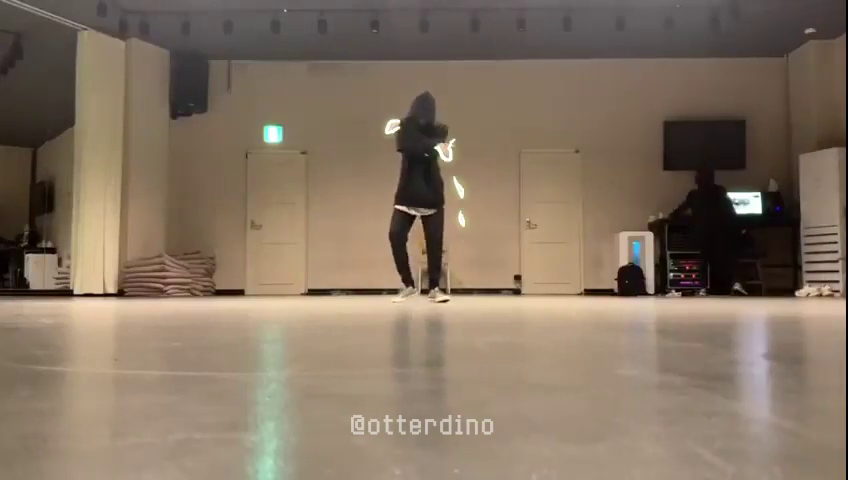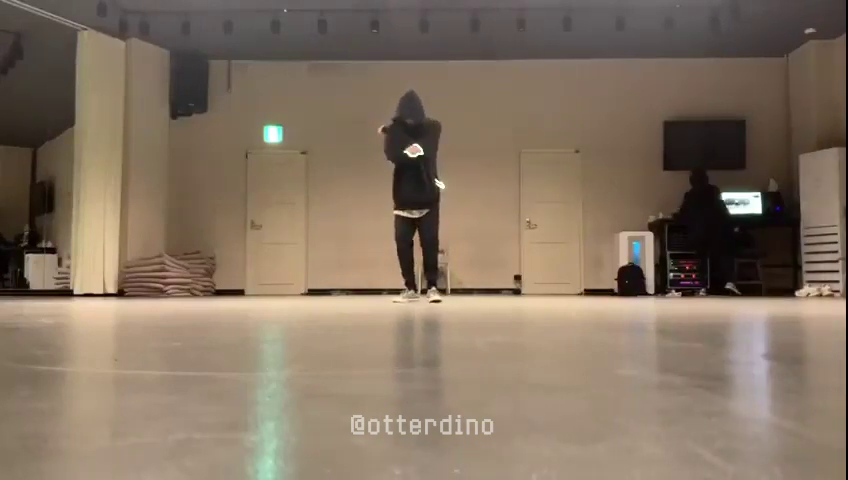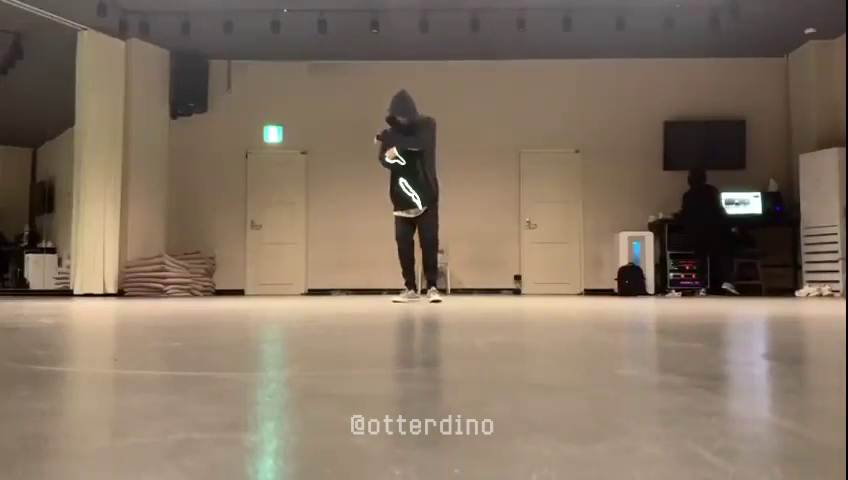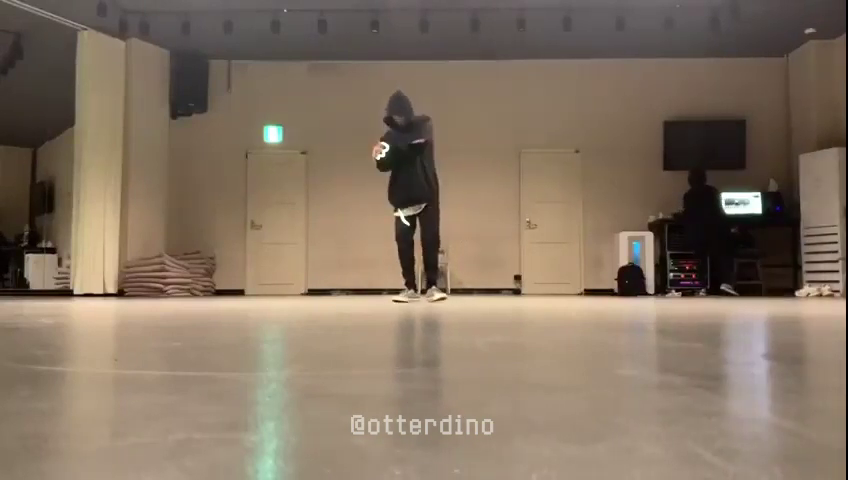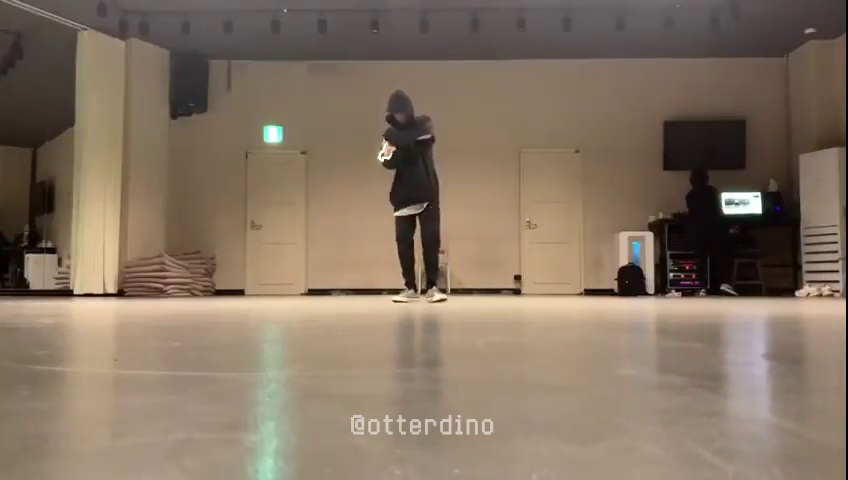
dt=0.2s
person 1, frame 1
left shoulder: (440, 131)
right shoulder: (407, 125)
left elbow: (424, 145)
right elbow: (405, 145)
right wrist: (432, 146)
left hip: (432, 194)
right hip: (407, 193)
left knee: (435, 241)
right knee: (395, 236)
left ankle: (435, 287)
right ankle: (407, 284)
person 1, frame 2
left shoulder: (432, 128)
right shoulder: (396, 129)
left elbow: (423, 149)
right elbow: (391, 153)
left wrist: (395, 135)
right wrist: (408, 149)
left hip: (427, 194)
right hip: (404, 195)
left knee: (430, 241)
right knee: (402, 241)
left ankle: (432, 287)
right ankle: (410, 287)
person 1, frame 3
left shoulder: (427, 125)
right shoulder: (392, 132)
left elbow: (417, 146)
right elbow: (388, 162)
left wrist: (386, 138)
right wrist: (388, 154)
left hip: (425, 193)
right hip: (402, 195)
left knee: (429, 240)
right knee: (403, 241)
left ankle: (432, 287)
right ankle: (410, 287)
person 1, frame 4
left shoulder: (423, 124)
right shoulder: (391, 135)
left elbow: (421, 141)
right elbow: (384, 165)
left wrist: (392, 143)
right wrist: (379, 154)
left hip: (426, 193)
right hip: (402, 195)
left knee: (430, 239)
right knee: (403, 240)
left ankle: (432, 286)
right ankle: (410, 287)
person 1, frame 5
left shoulder: (423, 123)
right shoulder: (390, 133)
left elbow: (426, 138)
right elbow: (389, 163)
left wrist: (399, 142)
right wrist: (387, 155)
left hip: (426, 192)
right hip: (403, 195)
left knee: (431, 239)
right knee: (403, 241)
left ankle: (432, 286)
right ankle: (410, 287)
person 2, frame 1
left shoulder: (694, 195)
right shoulder: (719, 191)
left elbow: (681, 210)
right elbow: (730, 211)
left wrist: (673, 215)
right wrist: (734, 227)
left hip: (703, 232)
right hip: (722, 229)
left knee: (707, 259)
right knee: (729, 257)
left ankle: (711, 288)
right ankle: (734, 282)
person 2, frame 2
left shoulder: (689, 195)
right shoulder: (713, 190)
left elbow: (682, 216)
right elbow: (721, 208)
right wrist: (730, 226)
left hip: (699, 232)
right hip: (717, 228)
left knee: (703, 258)
right knee: (724, 255)
right ankle: (729, 282)
person 2, frame 3
left shoulder: (688, 195)
right shoulder: (712, 190)
left elbow: (683, 216)
right elbow: (719, 208)
right wrist: (727, 226)
left hip: (697, 232)
right hip: (715, 228)
left knee: (702, 258)
right knee: (723, 255)
right ankle: (726, 282)
person 2, frame 4
left shoulder: (688, 195)
right shoulder: (712, 191)
left elbow: (686, 215)
right elbow: (718, 210)
right wrist: (727, 227)
left hip: (696, 232)
right hip: (714, 229)
left knee: (702, 259)
right knee: (722, 255)
right ankle: (724, 283)
person 2, frame 5
left shoulder: (690, 195)
right shoulder: (712, 191)
right elbow: (717, 211)
right wrist: (726, 227)
left hip: (697, 232)
right hip: (713, 229)
left knee: (703, 259)
right knee: (722, 255)
right ankle: (724, 283)
